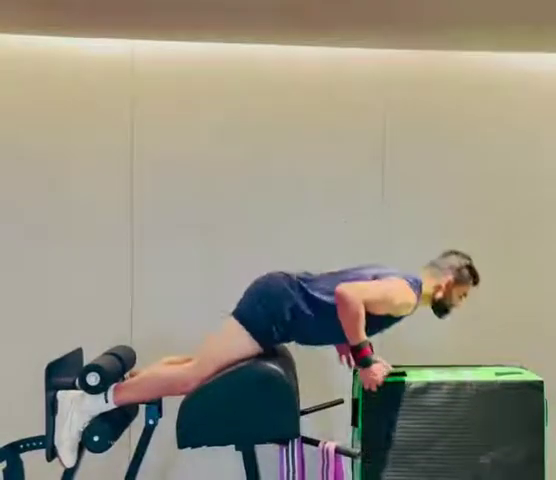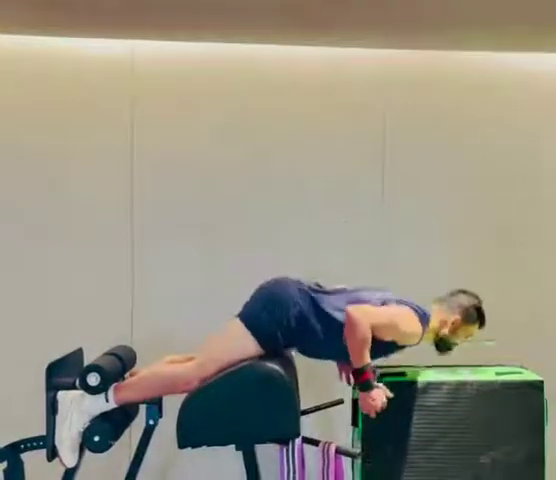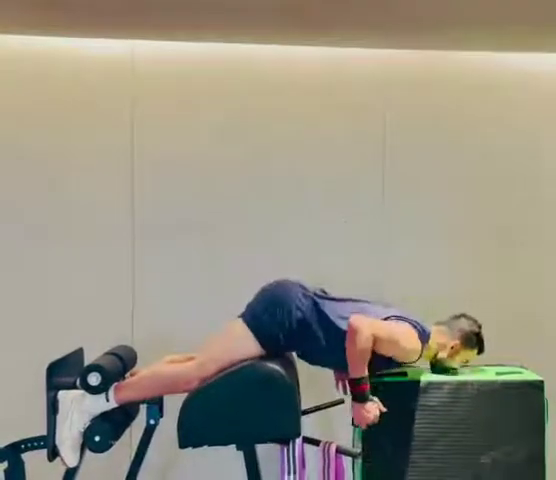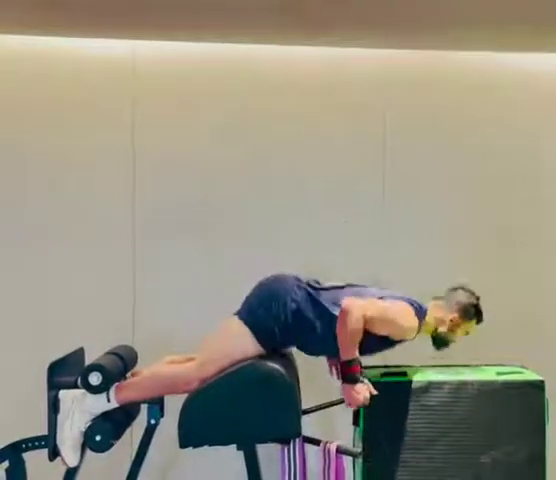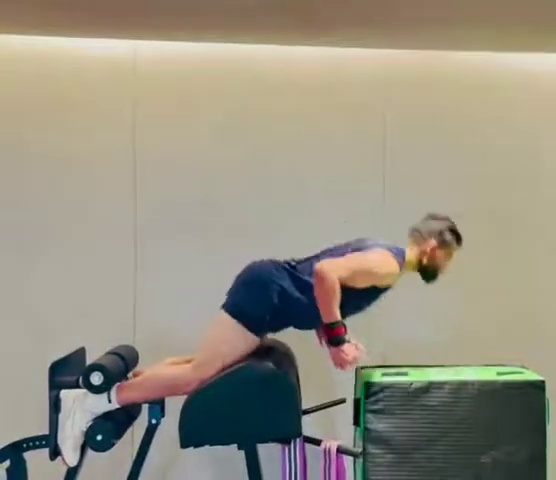
dt=0.2s
person 1, frame 1
left shoulder: (399, 281)
right shoulder: (406, 294)
right elbow: (347, 295)
left wrist: (342, 337)
right wrist: (364, 357)
left hip: (279, 296)
right hip: (275, 307)
left knee: (199, 365)
right knee: (194, 376)
left ankle: (110, 381)
right ankle: (91, 401)
person 1, frame 2
left shoulder: (406, 310)
right shoulder: (412, 325)
right elbow: (357, 318)
left wrist: (343, 355)
right wrist: (365, 382)
left hip: (287, 299)
right hip: (281, 311)
left knee: (200, 364)
right knee: (195, 375)
left ankle: (111, 381)
right ankle: (92, 402)
person 1, frame 3
left shoulder: (407, 328)
right shoulder: (411, 343)
right elbow: (359, 328)
left wrist: (341, 364)
right wrist: (361, 395)
left hip: (290, 300)
right hip: (284, 312)
left knee: (200, 365)
right knee: (196, 374)
left ankle: (112, 380)
right ankle: (92, 402)
person 1, frame 4
left shoulder: (405, 309)
right shoulder: (408, 321)
right elbow: (350, 310)
left wrist: (336, 354)
right wrist: (352, 376)
left hip: (287, 296)
right hip: (280, 306)
left knee: (200, 363)
right knee: (196, 375)
left ankle: (117, 379)
right ankle: (92, 402)
person 1, frame 5
left shoulder: (384, 255)
right shoulder: (389, 265)
right elbow: (326, 272)
left wrist: (327, 329)
right wrist: (337, 337)
left hip: (267, 287)
right hip: (264, 293)
left knee: (199, 364)
right knee: (197, 375)
left ankle: (119, 378)
right ankle: (97, 401)
